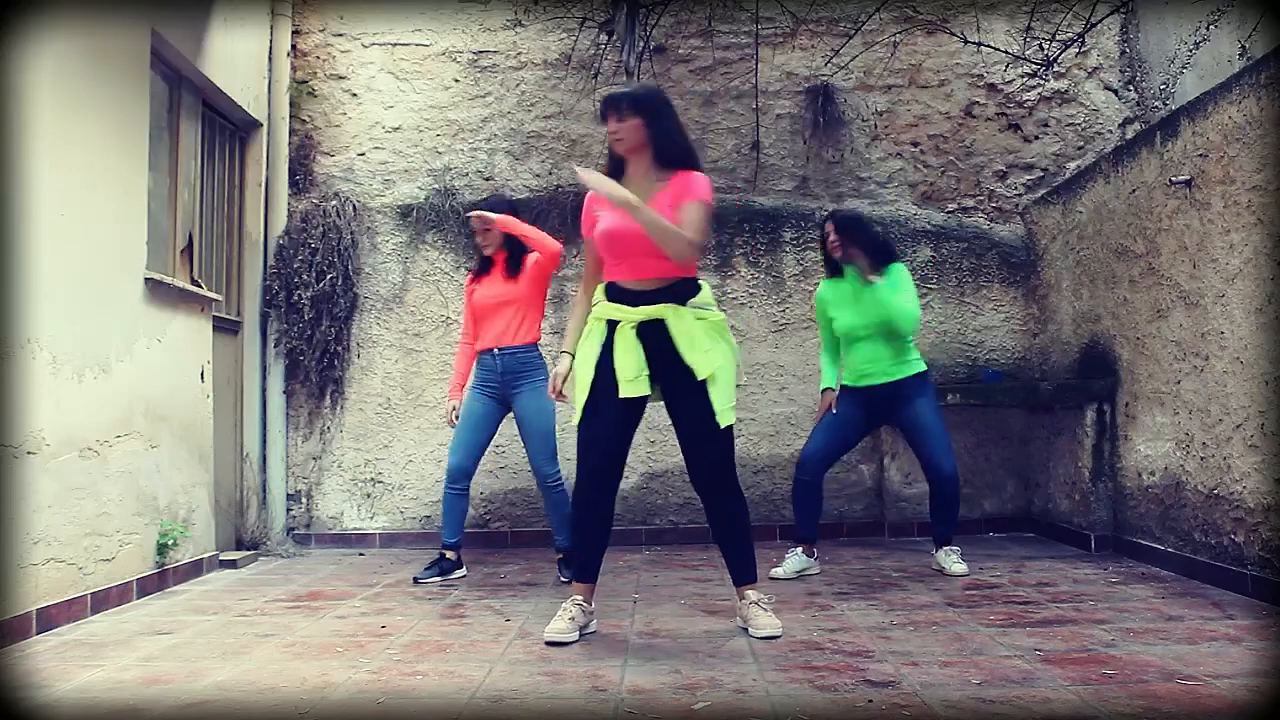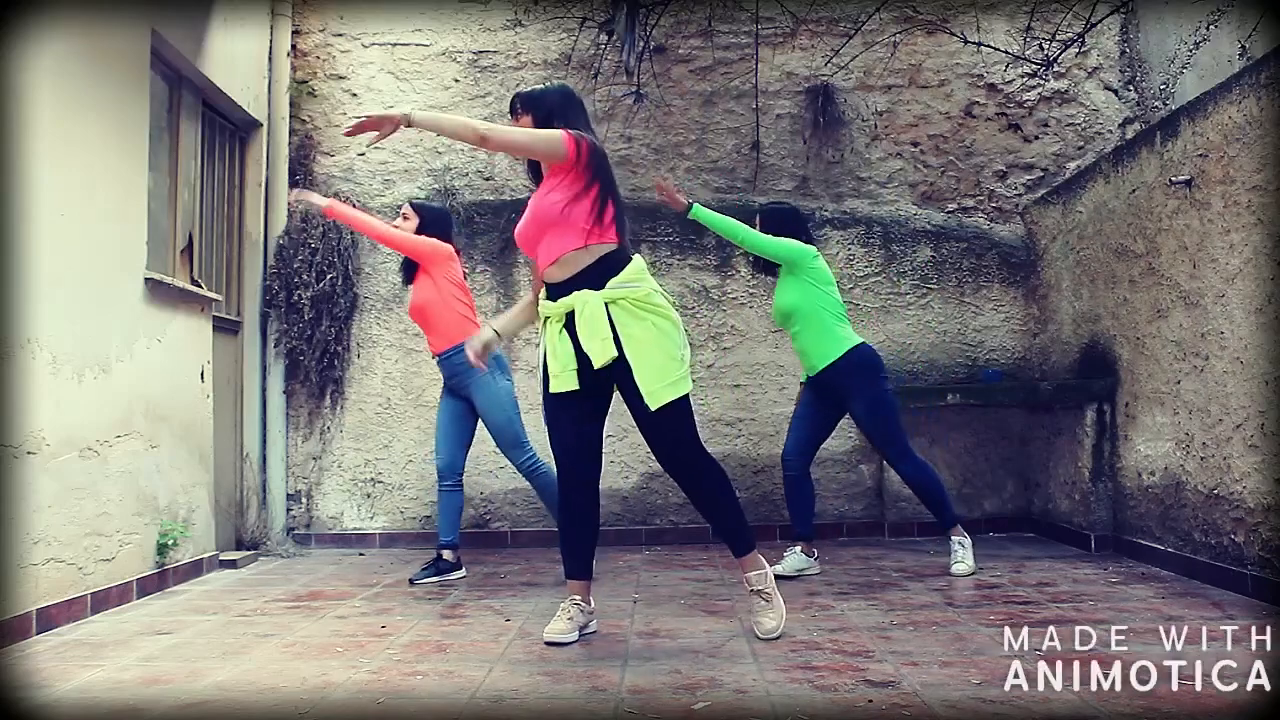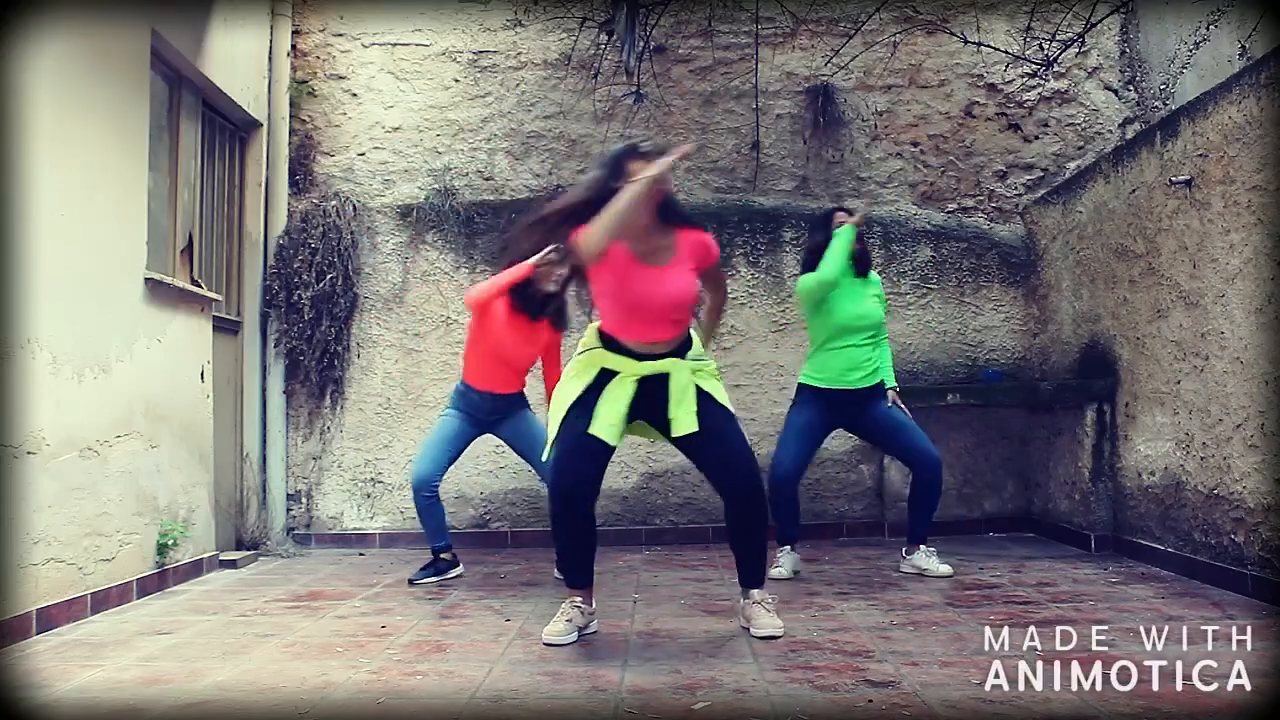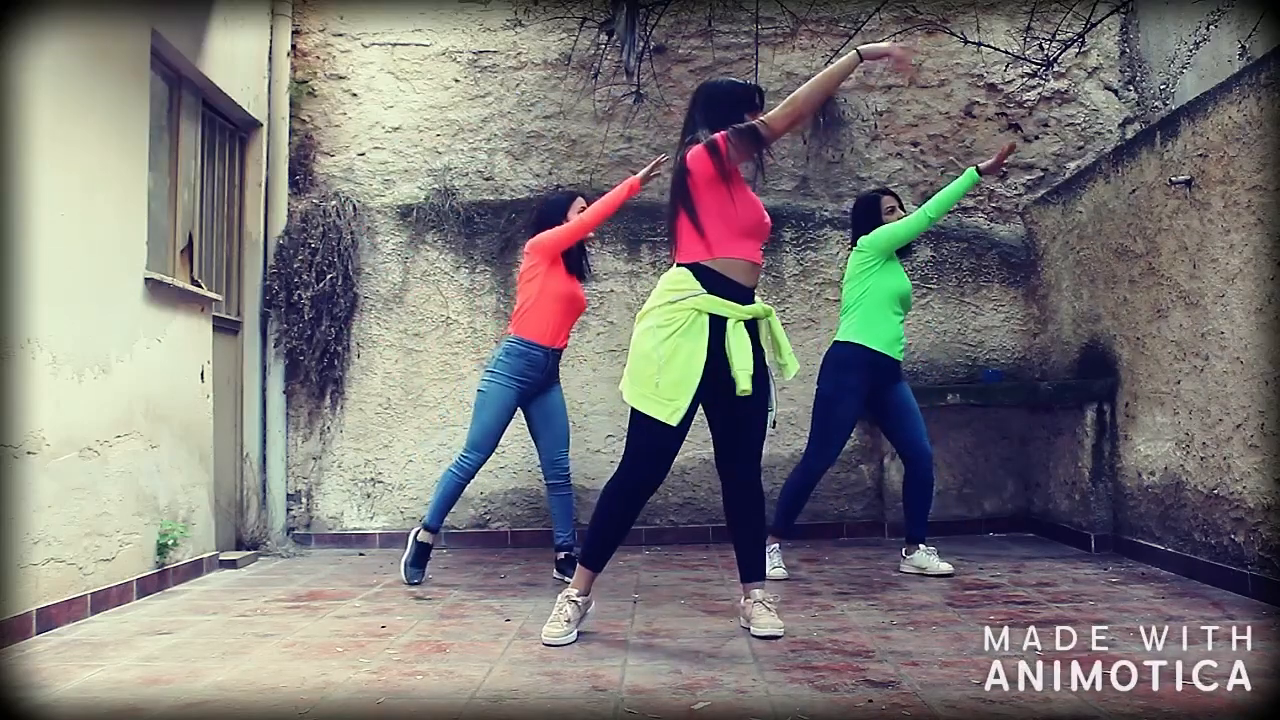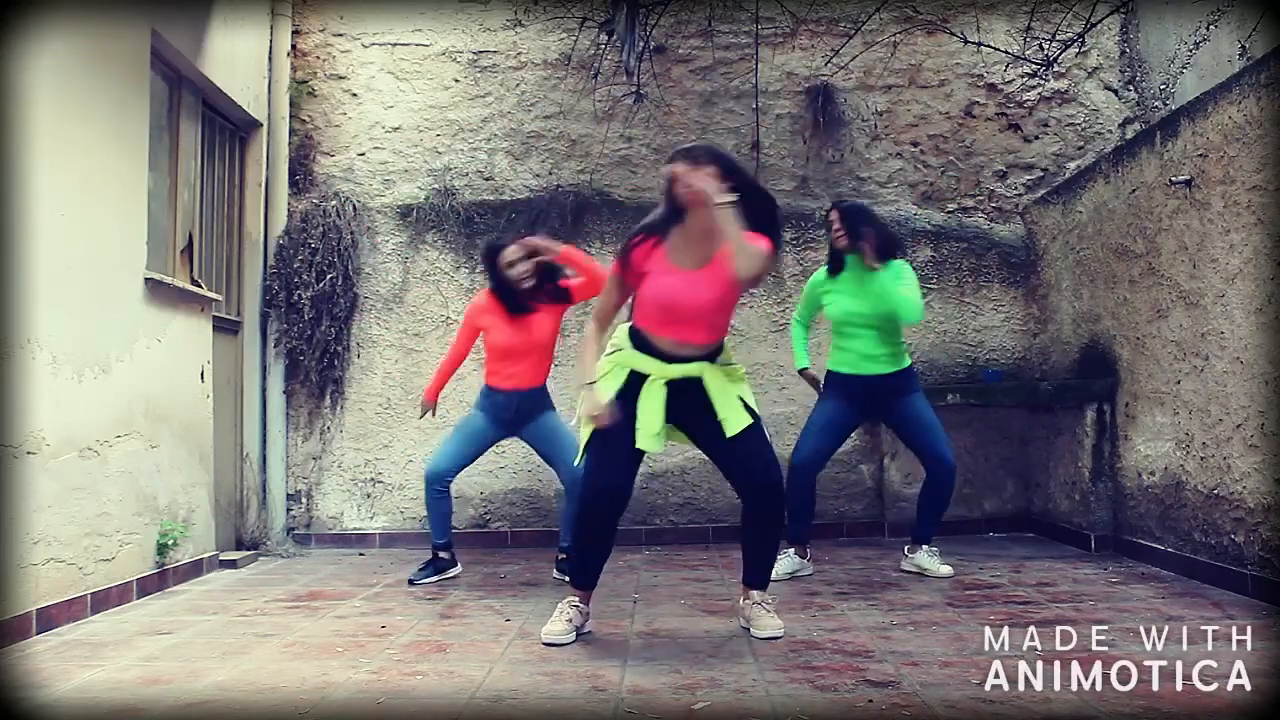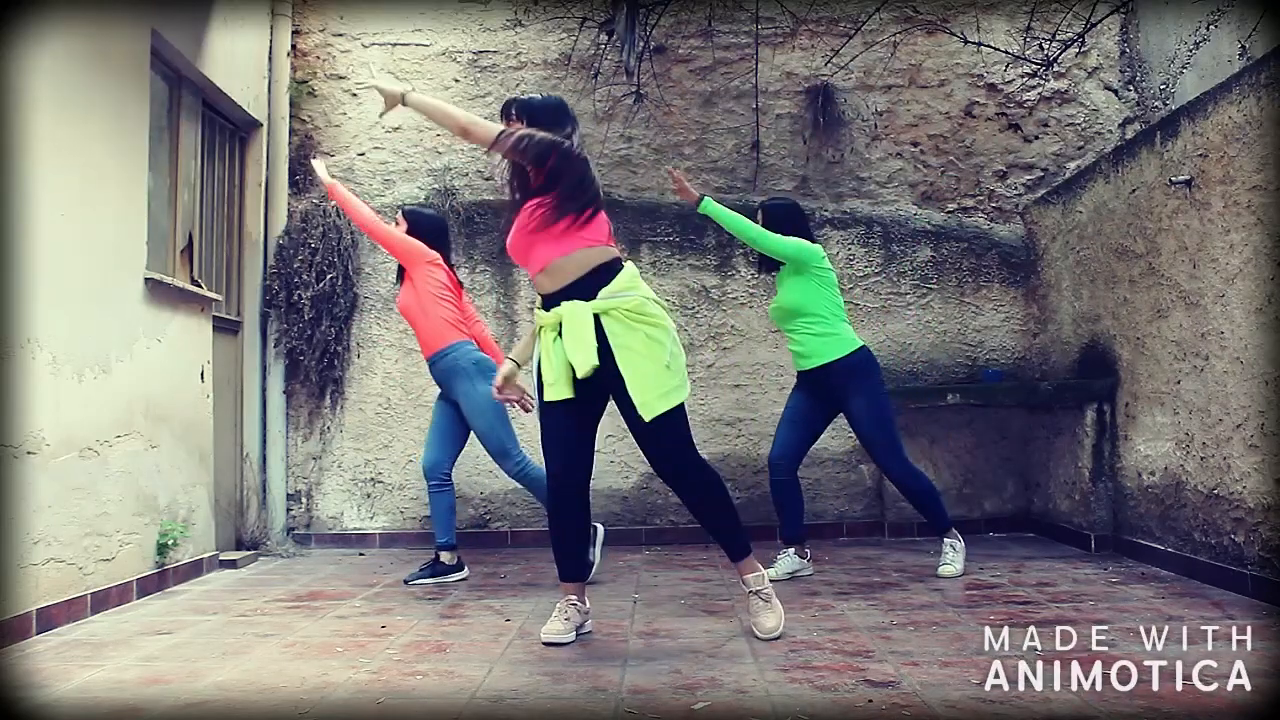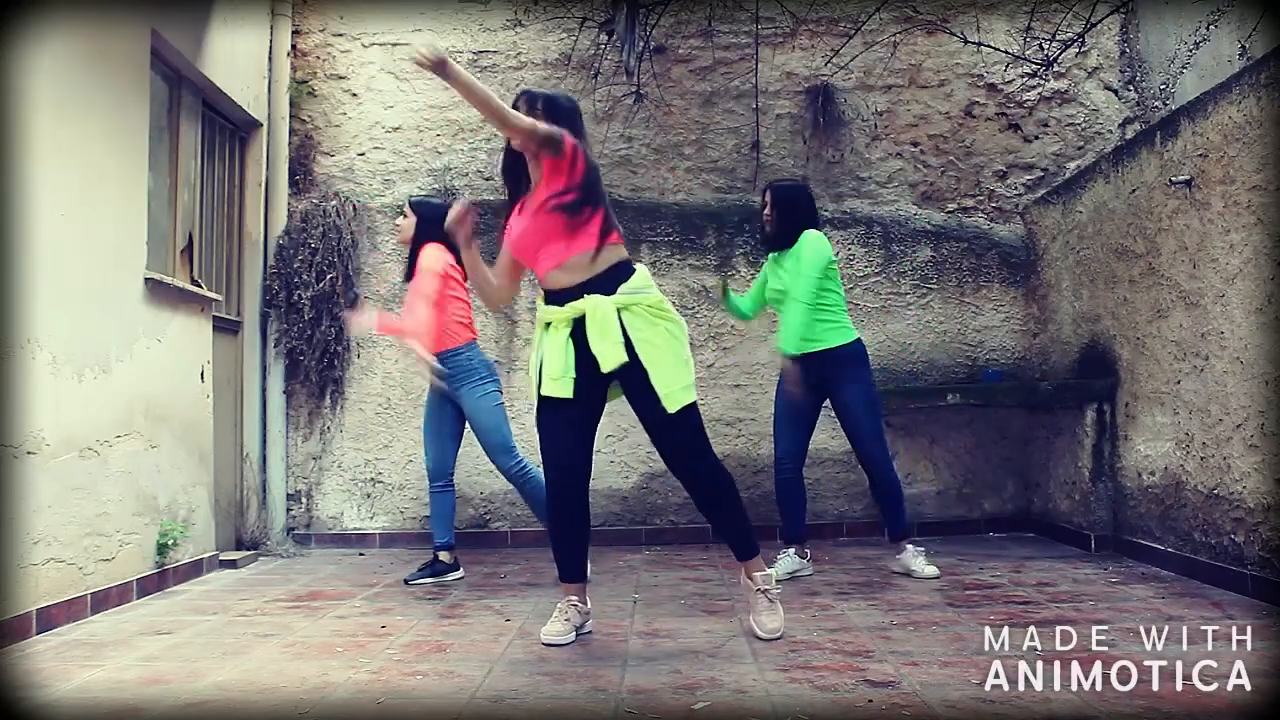
dt=0.7s
person 1, frame 1
left shoulder: (689, 184)
right shoulder: (599, 195)
left elbow: (687, 247)
right elbow: (589, 283)
left wrist: (628, 198)
right wrist: (568, 352)
left hip: (683, 332)
right hip: (617, 334)
left knee: (714, 471)
right knee: (595, 473)
left ankle: (749, 595)
right ankle: (580, 602)
person 1, frame 2
left shoulder: (575, 150)
right shoulder: (541, 197)
left elbow: (480, 133)
left wrist: (406, 117)
right wrist: (494, 331)
left hip: (621, 313)
right hip: (567, 330)
left knee: (680, 451)
right knee: (574, 471)
left ankle: (754, 570)
right ankle: (578, 601)
person 1, frame 3
left shoulder: (698, 242)
right shoulder: (601, 236)
left elbow: (714, 299)
right elbow: (589, 244)
left wrist: (701, 346)
right wrist: (645, 179)
left hip: (679, 375)
right hip: (610, 374)
left knee: (743, 482)
right knee: (569, 489)
left ankle: (755, 596)
right ankle: (580, 603)
person 1, frame 4
left shoulder: (726, 178)
right shoulder: (706, 156)
right elbow: (791, 112)
right wrist: (858, 55)
left hip: (736, 327)
right hip: (689, 321)
left knee: (743, 470)
right knee: (643, 467)
left ankle: (753, 595)
right ankle: (578, 593)
person 1, frame 5
left shoulder: (747, 240)
right shoulder: (644, 241)
left elbow: (748, 273)
right elbow: (600, 319)
left wrist: (723, 204)
right wrist: (593, 383)
left hip: (706, 382)
right hip: (639, 379)
left knee: (764, 485)
right knee: (600, 492)
left ankle: (755, 596)
right ankle: (577, 602)
person 1, frame 6
left shoulder: (561, 163)
right shoulder: (534, 204)
left elbow: (465, 125)
left wrist: (404, 94)
right wrist: (514, 360)
left hip: (618, 320)
right hip: (564, 336)
left knee: (675, 458)
right knee: (563, 476)
left ankle: (752, 577)
right ankle: (573, 601)
person 1, frame 7
left shoulder: (565, 154)
right shoulder: (517, 205)
left elbow: (514, 120)
right elbow: (500, 296)
left wrist: (450, 72)
right wrist: (469, 247)
left hip: (626, 317)
right hip: (564, 334)
left knee: (687, 452)
right knee: (563, 476)
left ankle: (755, 575)
right ankle: (573, 601)
person 2, frame 1
left shoulder: (893, 273)
right shoulder: (826, 292)
left elbow: (908, 325)
left wrist: (871, 277)
right wrist: (828, 386)
left hip: (909, 386)
right hip: (856, 394)
left knee: (944, 470)
right knee: (809, 462)
left ankle: (944, 547)
right ankle: (805, 552)
person 2, frame 2
left shoulder: (802, 254)
right shoulder: (789, 276)
left elbow: (745, 236)
left wrist: (689, 208)
right wrist: (805, 380)
left hip: (855, 369)
right hip: (823, 381)
left knee: (900, 457)
right knee: (793, 461)
left ankle: (957, 535)
right ankle: (805, 551)
person 2, frame 3
left shoulder: (872, 284)
right shoulder: (814, 284)
right elbow: (829, 271)
left wrist: (890, 386)
right wrist: (841, 229)
left hip: (868, 396)
right hip: (818, 397)
left knee: (928, 462)
right knee: (781, 475)
left ankle: (915, 551)
right ankle: (786, 551)
person 2, frame 4
left shoulder: (888, 263)
right shoulder: (870, 246)
right elbow: (927, 214)
right wrist: (978, 172)
left hip: (887, 373)
right hip: (850, 364)
left knee: (921, 458)
right knee: (818, 460)
left ankle: (914, 550)
right ankle: (773, 543)
person 2, frame 5
left shoulder: (896, 269)
right shoulder: (824, 279)
left elbow: (913, 316)
right elbow: (799, 323)
left wrist: (878, 263)
right wrist: (804, 364)
left hip: (897, 385)
right hip: (842, 388)
left knee: (943, 463)
right knee: (802, 462)
left ankle: (919, 548)
right ankle: (798, 552)
person 2, frame 6
left shoulder: (808, 254)
right shoulder: (786, 274)
left elbow: (753, 236)
left wrist: (700, 201)
left hip: (852, 371)
right hip: (811, 382)
left knee: (894, 465)
right knee: (780, 463)
left ankle: (949, 538)
right ankle: (795, 552)
person 2, frame 7
left shoulder: (813, 242)
right shoulder: (774, 260)
left elbow: (802, 296)
right elbow: (747, 310)
left wrist: (785, 353)
right wrist: (727, 297)
left hip: (840, 360)
right hip: (798, 369)
left knee: (873, 456)
right knee: (786, 460)
left ankle: (903, 547)
right ankle: (795, 552)
person 3, frame 1
left shoulder: (534, 266)
right shoulder: (477, 279)
left elbow: (555, 251)
right elbow: (469, 339)
left wrist: (502, 220)
right wrist: (455, 391)
left hip: (526, 372)
right hip: (486, 378)
left knee: (546, 472)
right knee: (458, 467)
left ankle: (567, 555)
right ankle: (450, 557)
person 3, frame 2
left shoulder: (440, 252)
right shoulder: (423, 274)
left elbow: (381, 231)
left wrist: (326, 204)
left hip: (478, 368)
right hip: (454, 377)
left knee: (523, 458)
right knee: (447, 469)
right ankle: (449, 557)
person 3, frame 3
left shoulder: (550, 324)
right shoulder: (493, 299)
left elbow: (552, 375)
right elbow: (473, 300)
right wrist: (531, 264)
left hip: (512, 410)
right hip: (466, 405)
right knee: (423, 477)
right ankle: (444, 557)
person 3, frame 4
left shoulder: (570, 271)
right shoulder: (541, 248)
right elbow: (588, 222)
right wrist: (635, 183)
left hip: (547, 374)
right hip: (514, 365)
left knee: (558, 470)
right knee: (472, 459)
left ankle: (565, 557)
right ankle: (425, 535)
person 3, frame 5
left shoulder: (554, 296)
right shoulder: (485, 305)
left elbow: (601, 281)
right elbow: (456, 353)
left wrist: (558, 251)
right wrist: (431, 392)
left hip: (536, 408)
right hip: (492, 408)
left knee: (579, 476)
right knee: (437, 472)
left ankle: (566, 558)
right ankle: (443, 556)
person 3, frame 6
left shoulder: (423, 257)
right shoulder: (429, 275)
left elbow: (370, 222)
right elbow: (476, 327)
left wrist: (329, 182)
left hip: (465, 370)
right hip: (452, 379)
left knee: (512, 462)
right knee: (435, 469)
left ankle: (583, 530)
right ankle: (447, 559)
person 3, frame 7
left shoulder: (435, 254)
right shoulder: (422, 264)
left elbow: (423, 298)
left wrist: (420, 343)
right wrist: (376, 321)
left hip: (468, 370)
right hip: (442, 378)
left knee: (509, 462)
right knee: (438, 470)
right ankle: (445, 559)
